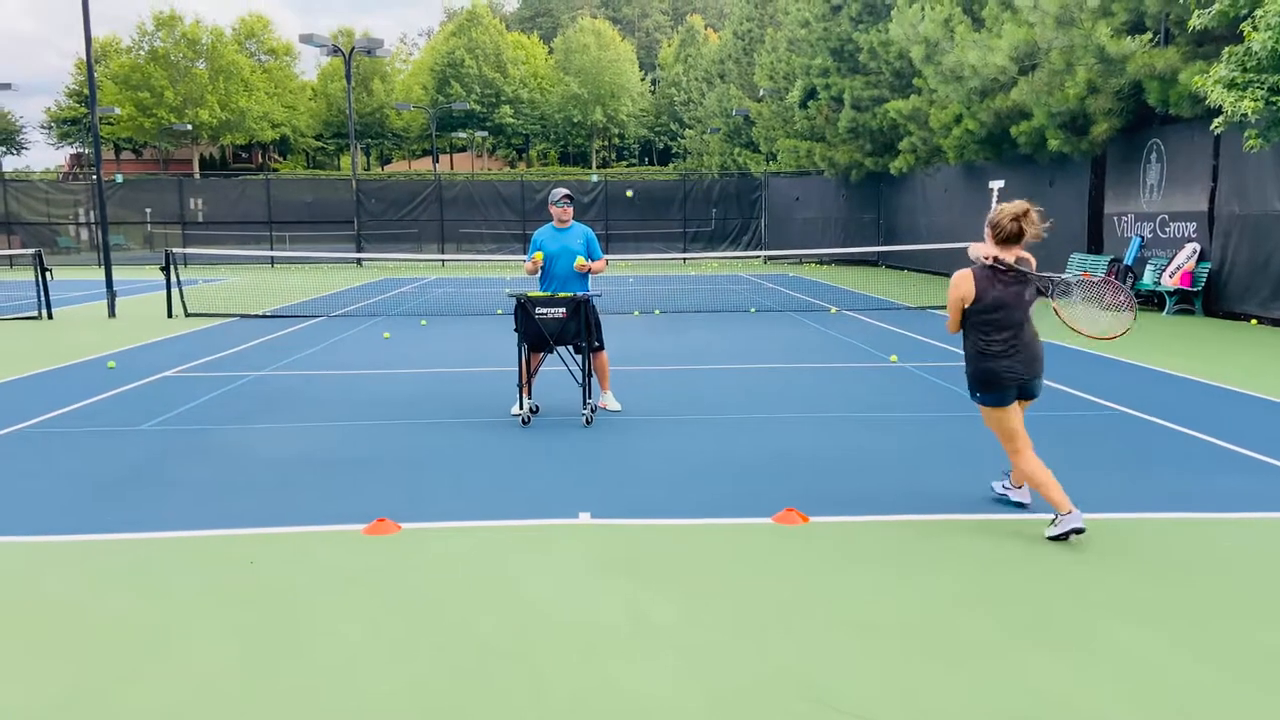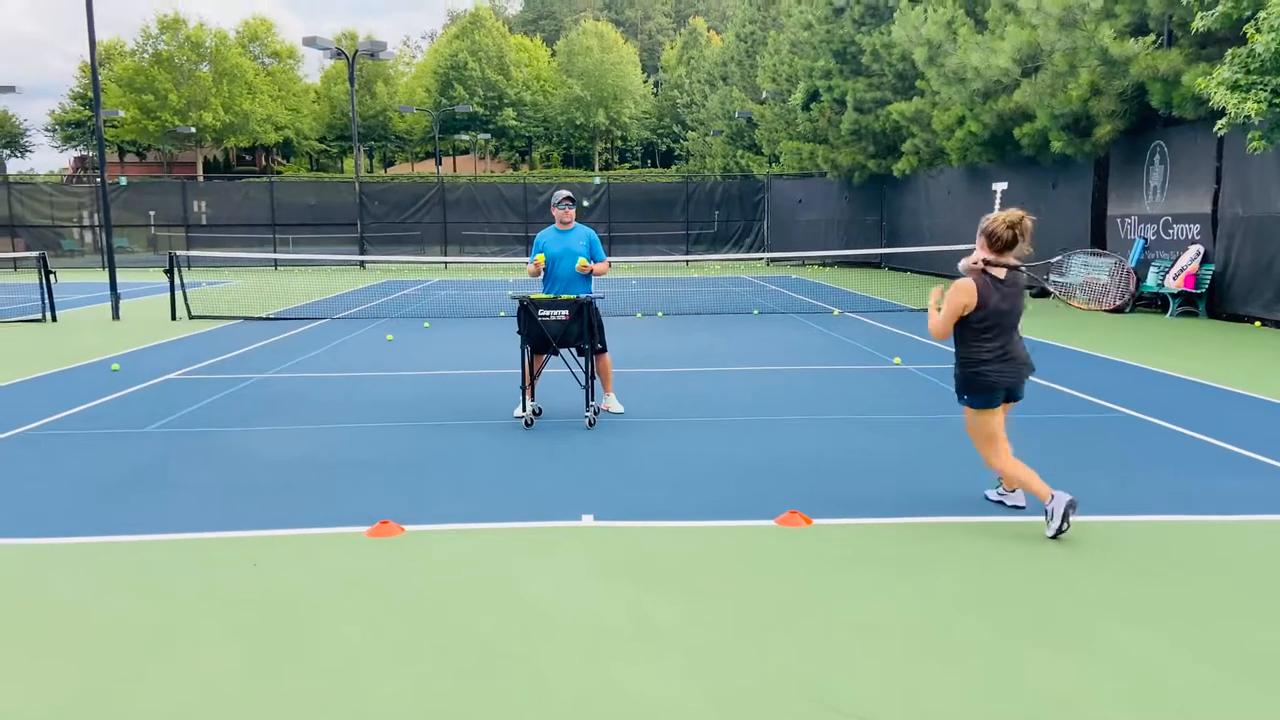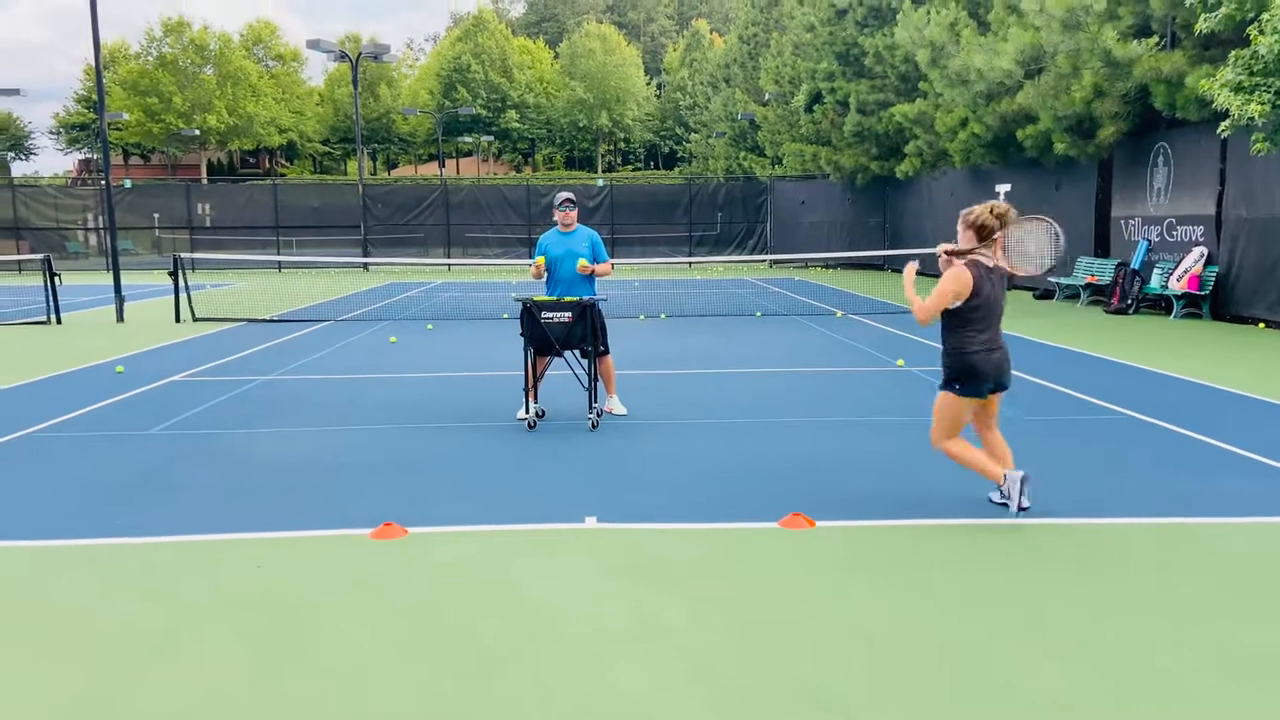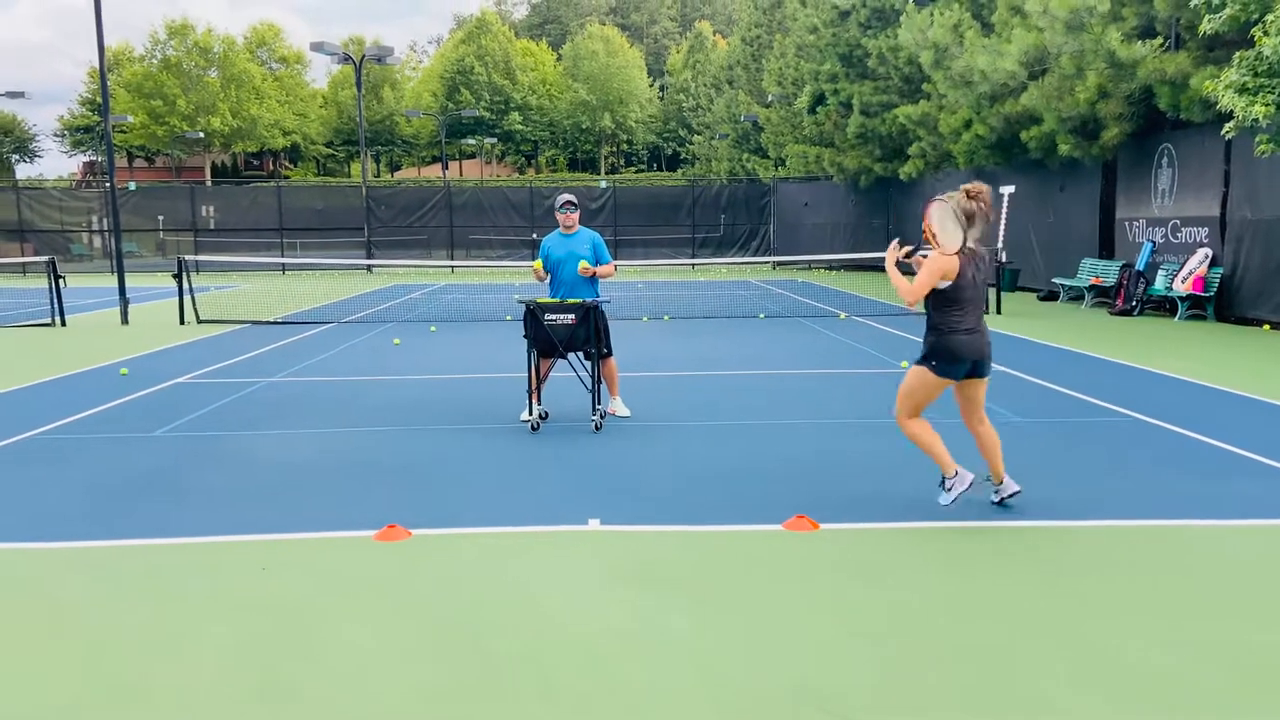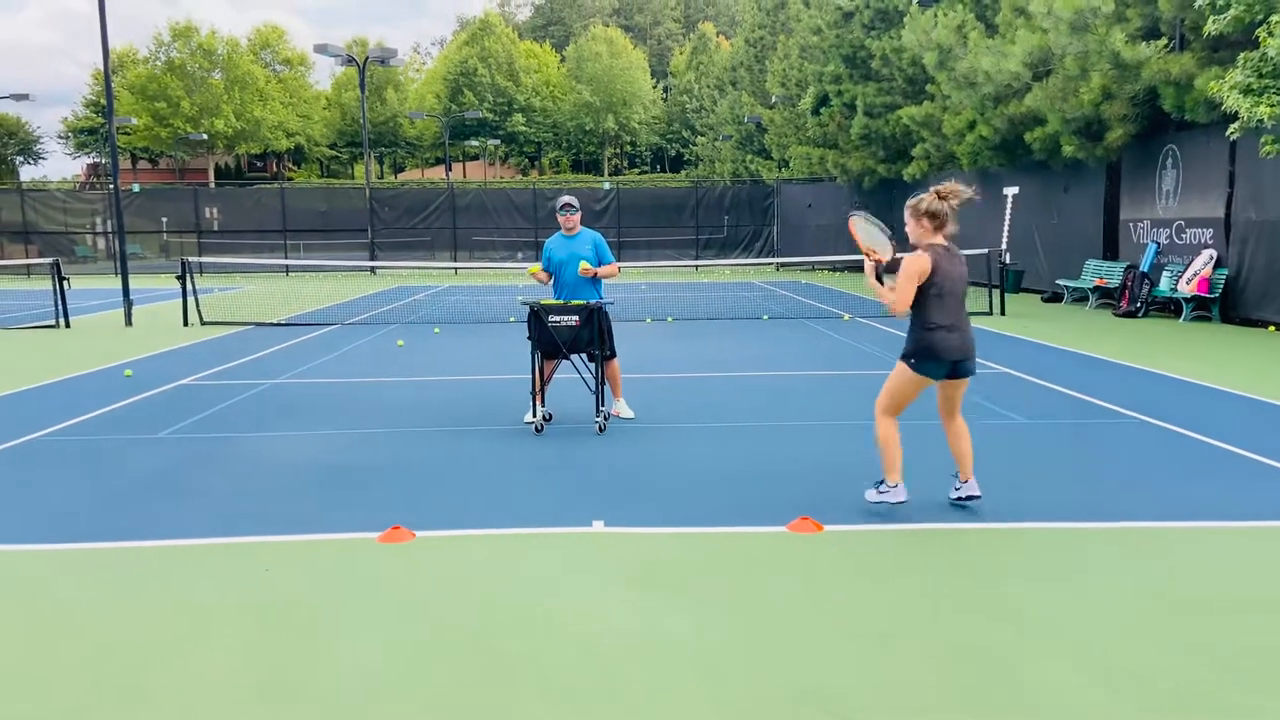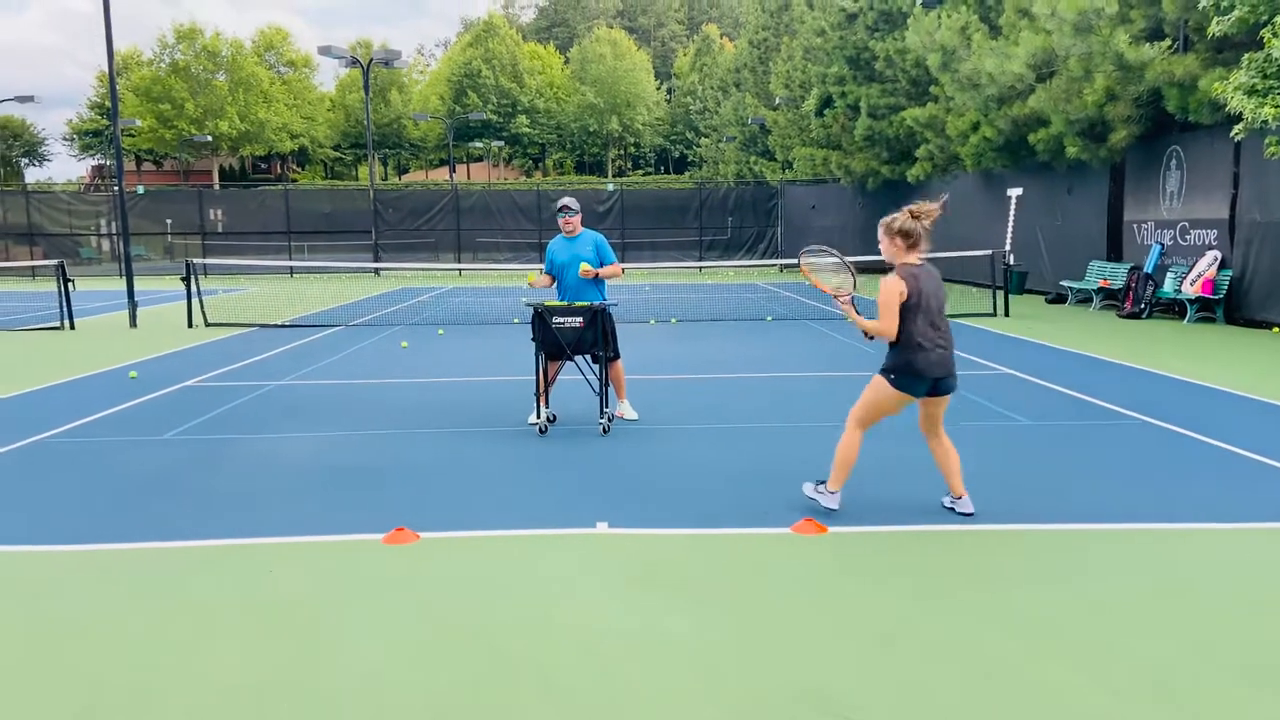
dt=0.1s
person 1, frame 1
left shoulder: (965, 279)
right shoulder: (1027, 267)
left elbow: (952, 325)
right elbow: (995, 271)
right wrist: (982, 254)
left hip: (991, 374)
right hip: (1028, 366)
left knee: (1019, 452)
right knee: (1011, 430)
left ankle: (1066, 512)
right ankle: (1017, 485)
person 1, frame 2
left shoulder: (965, 287)
right shoulder: (1017, 277)
left elbow: (938, 333)
left wrist: (933, 305)
right wrist: (970, 265)
left hip: (978, 378)
right hip: (1014, 371)
left knee: (996, 455)
right knee: (993, 433)
left ankle: (1053, 499)
right ankle: (1010, 489)
person 1, frame 3
left shoulder: (960, 274)
right shoulder: (997, 269)
left elbow: (924, 316)
left wrist: (909, 285)
right wrist: (949, 259)
left hip: (967, 367)
right hip: (997, 361)
left knee: (943, 440)
right knee: (987, 428)
left ankle: (1009, 478)
right ankle: (1009, 493)
person 1, frame 4
left shoulder: (944, 258)
right shoulder: (975, 253)
left elbow: (910, 297)
left wrist: (890, 265)
right wrist: (925, 266)
left hip: (946, 348)
right hip: (977, 346)
left knee: (906, 416)
right knee: (976, 418)
left ankle: (954, 474)
right ankle: (1002, 483)
person 1, frame 5
left shoulder: (917, 259)
right shoulder: (956, 256)
left elbow: (898, 306)
left wrist: (873, 284)
right wrist: (904, 281)
left hip: (928, 349)
right hip: (962, 347)
left knee: (884, 412)
right knee: (951, 416)
left ankle: (893, 486)
right ankle: (966, 483)
person 1, frame 6
left shoulder: (893, 281)
right shoulder: (932, 273)
left elbow: (888, 331)
left wrist: (854, 316)
left hip: (908, 366)
right hip: (943, 365)
left knee: (855, 424)
right knee: (934, 432)
left ankle: (831, 491)
right ankle: (960, 497)
person 2, frame 1
left shoulder: (585, 232)
right shoulder: (540, 235)
left elbow: (601, 264)
right elbow: (529, 268)
left wrist: (589, 267)
right wrist: (533, 265)
left knee: (597, 349)
right knee: (533, 350)
left ankle: (606, 395)
right ankle: (524, 398)
person 2, frame 2
left shoulder: (588, 234)
right shoulder: (543, 237)
left elbow: (604, 266)
right elbow: (531, 270)
left wrist: (591, 269)
right wrist: (535, 267)
left knee: (600, 351)
right knee: (536, 352)
left ankle: (608, 397)
right ankle: (527, 400)
person 2, frame 3
left shoulder: (590, 236)
right shoulder: (545, 239)
left elbow: (607, 267)
right elbow: (538, 272)
left wrist: (593, 269)
right wrist: (537, 270)
left knee: (602, 353)
right knee: (540, 354)
left ankle: (612, 399)
right ankle: (530, 402)
person 2, frame 4
left shoulder: (592, 237)
right shoulder: (548, 242)
left elbow: (610, 269)
right elbow: (541, 275)
left wrist: (594, 271)
right wrist: (538, 274)
left knee: (605, 355)
right knee: (543, 356)
left ankle: (615, 401)
right ankle: (533, 404)
person 2, frame 5
left shoulder: (594, 238)
right shoulder: (551, 244)
left elbow: (613, 269)
right elbow: (546, 275)
left wrist: (595, 272)
right wrist: (538, 276)
left knee: (608, 357)
right knee: (547, 357)
left ankle: (619, 403)
person 2, frame 6
left shoulder: (596, 239)
right shoulder: (553, 246)
left elbow: (616, 269)
right elbow: (549, 277)
left wrist: (596, 273)
right wrist: (538, 282)
left knee: (612, 358)
right knee: (551, 359)
left ankle: (622, 404)
right ankle: (541, 407)
